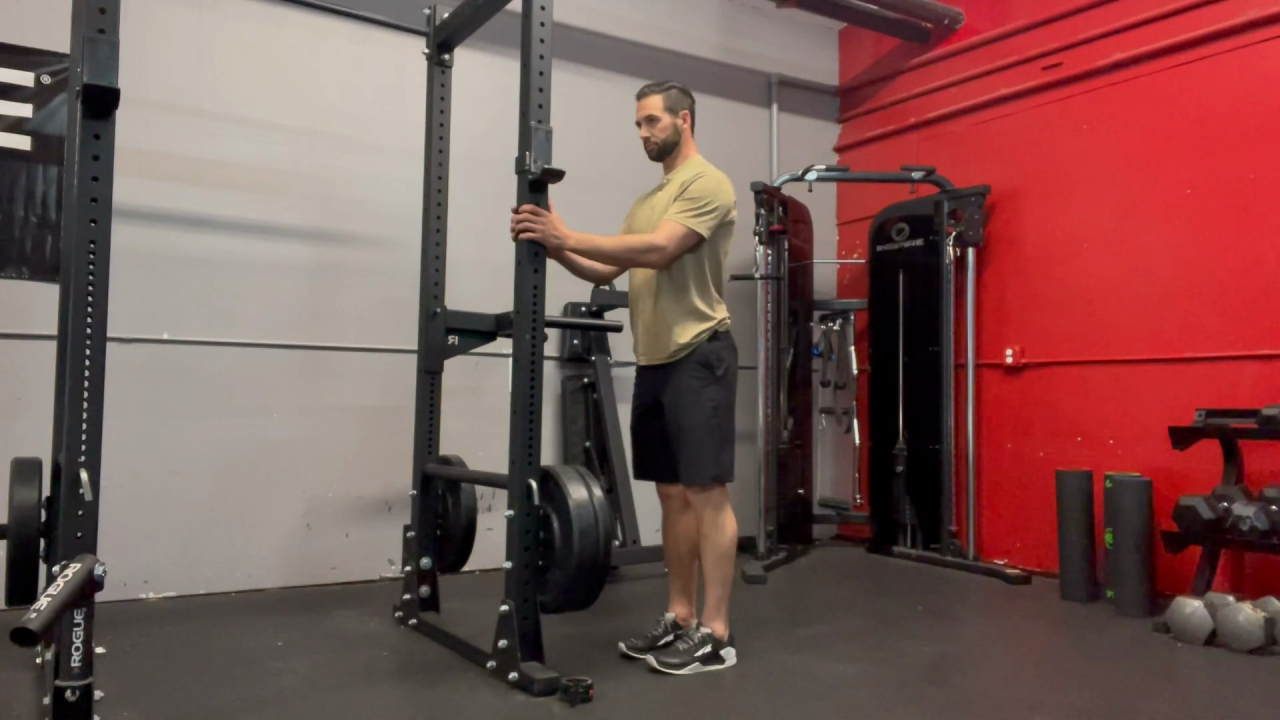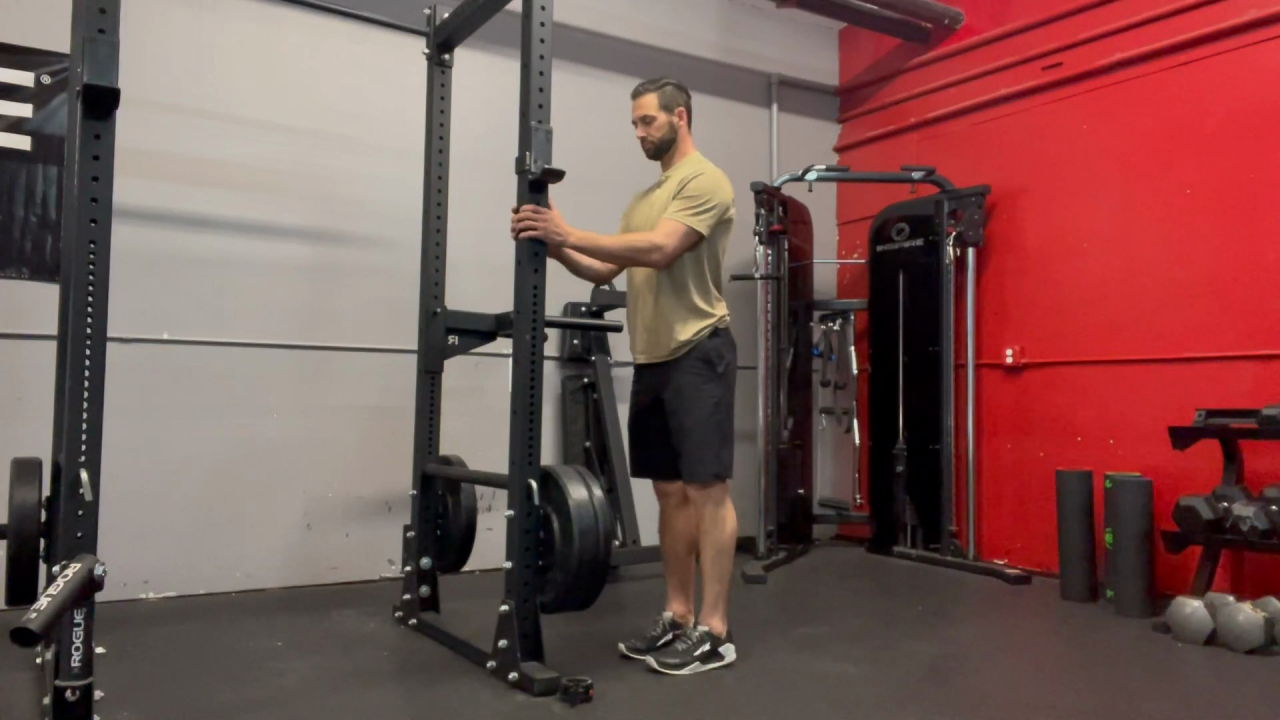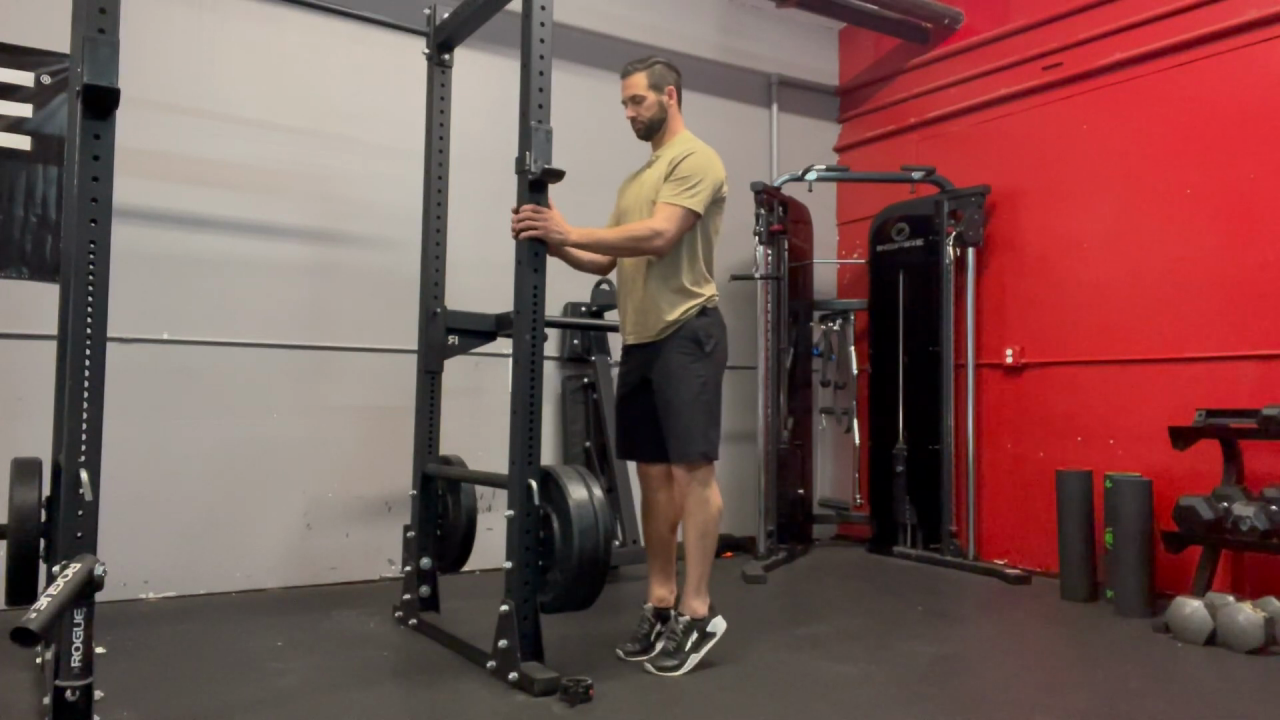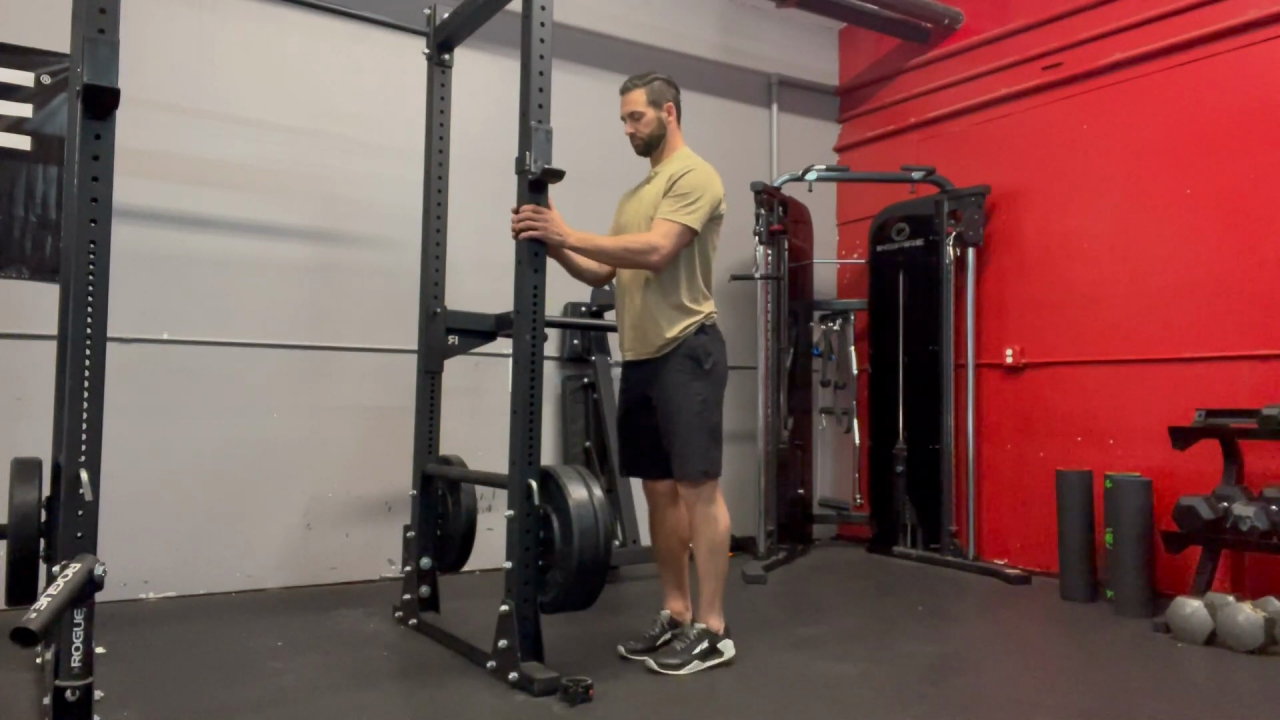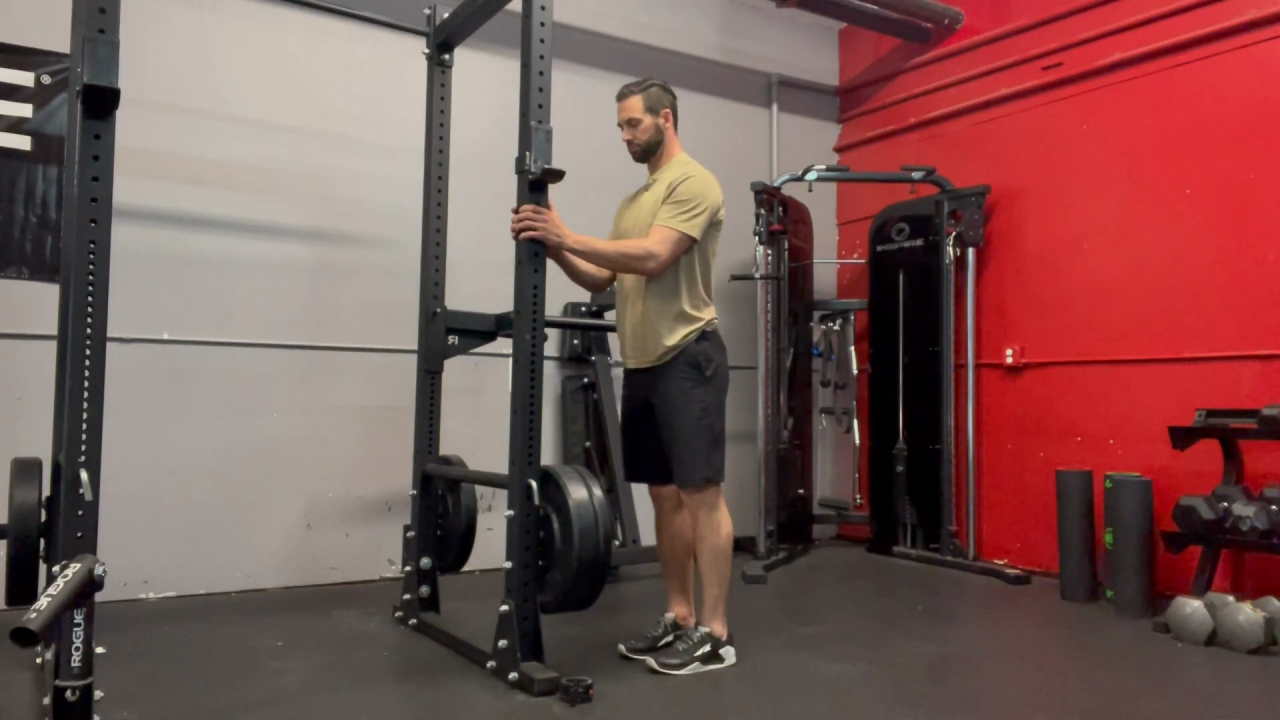
dt=1s
person 1, frame 1
left shoulder: (707, 184)
right shoulder: (650, 199)
left elbow: (658, 251)
right elbow: (607, 270)
left wrist: (568, 236)
right wrist: (555, 249)
left hip: (697, 356)
right hip: (654, 359)
left knee: (706, 492)
right knee: (672, 492)
left ankle: (715, 633)
right ankle: (678, 617)
person 1, frame 2
left shoulder: (705, 182)
right shoulder: (646, 196)
left elbow: (659, 251)
right elbow: (605, 270)
left wrist: (572, 234)
right wrist: (555, 247)
left hip: (697, 353)
right hip: (652, 358)
left knee: (706, 488)
right knee: (671, 490)
left ankle: (713, 631)
right ankle: (676, 616)
person 1, frame 3
left shoulder: (695, 160)
right shoulder: (638, 177)
left elbow: (660, 237)
right elbow: (607, 260)
left wrist: (570, 230)
right wrist: (556, 243)
left hip: (686, 333)
right hip: (640, 340)
left knee: (691, 470)
right knee: (654, 473)
left ankle: (697, 612)
right ankle: (661, 604)
person 1, frame 4
left shoulder: (693, 177)
right shoulder: (637, 192)
left elbow: (656, 252)
right elbow: (603, 272)
left wrist: (570, 233)
right wrist: (556, 247)
left hip: (686, 352)
right hip: (641, 356)
left knee: (696, 486)
right knee: (659, 489)
left ankle: (711, 628)
right ankle: (675, 614)
person 1, frame 5
left shoulder: (692, 183)
right shoulder: (636, 199)
left elbow: (654, 258)
right elbow: (603, 278)
left wrist: (570, 237)
right wrist: (555, 249)
left hip: (687, 357)
right hip: (642, 363)
left knee: (700, 492)
right knee: (664, 493)
left ankle: (713, 632)
right ankle: (678, 617)
